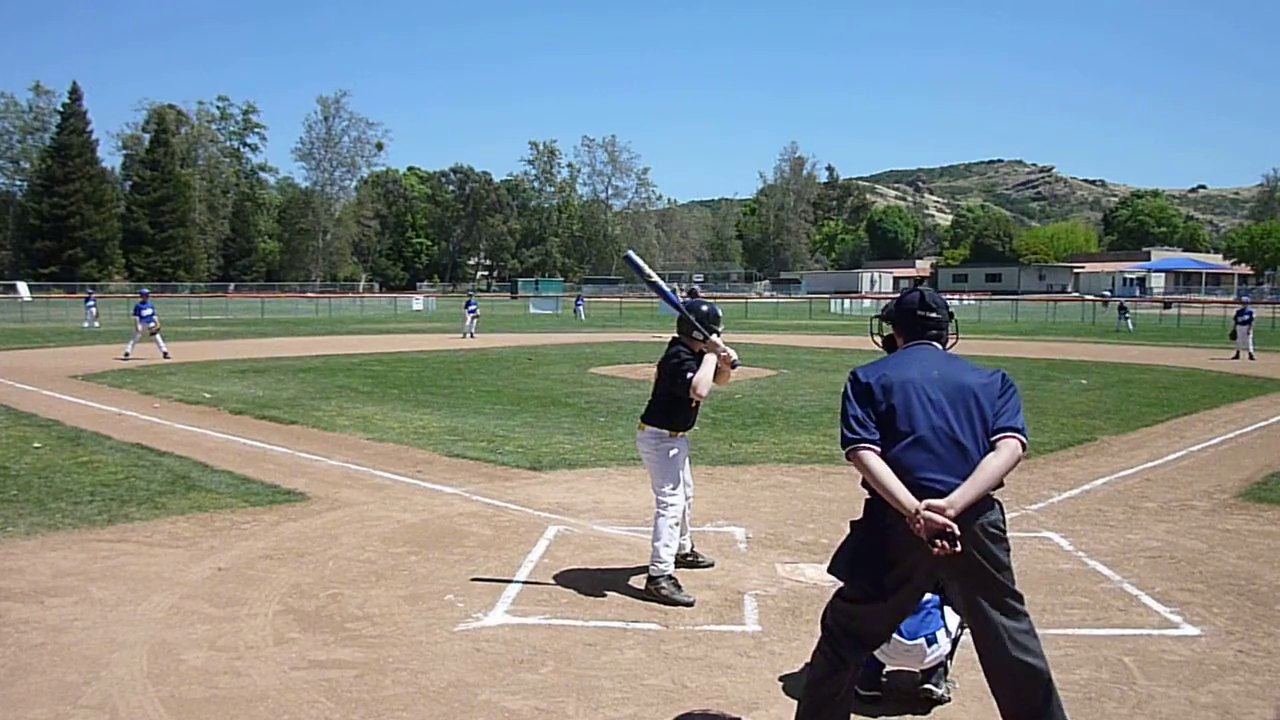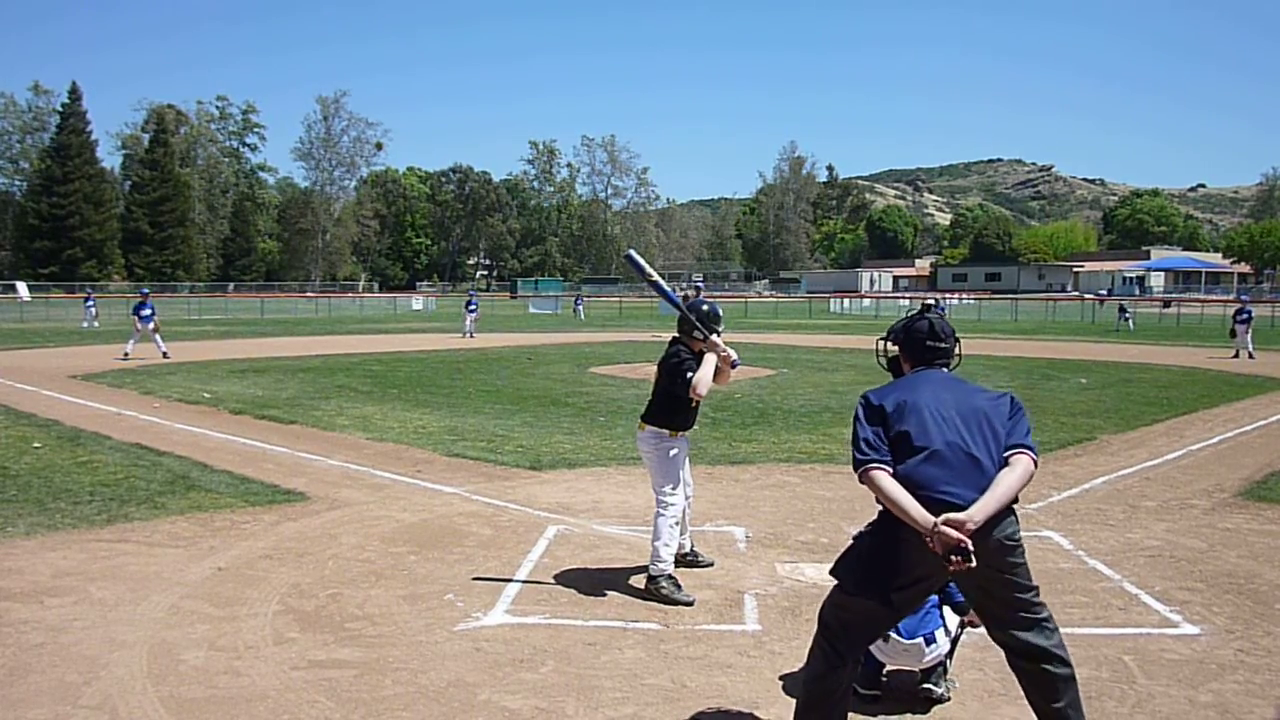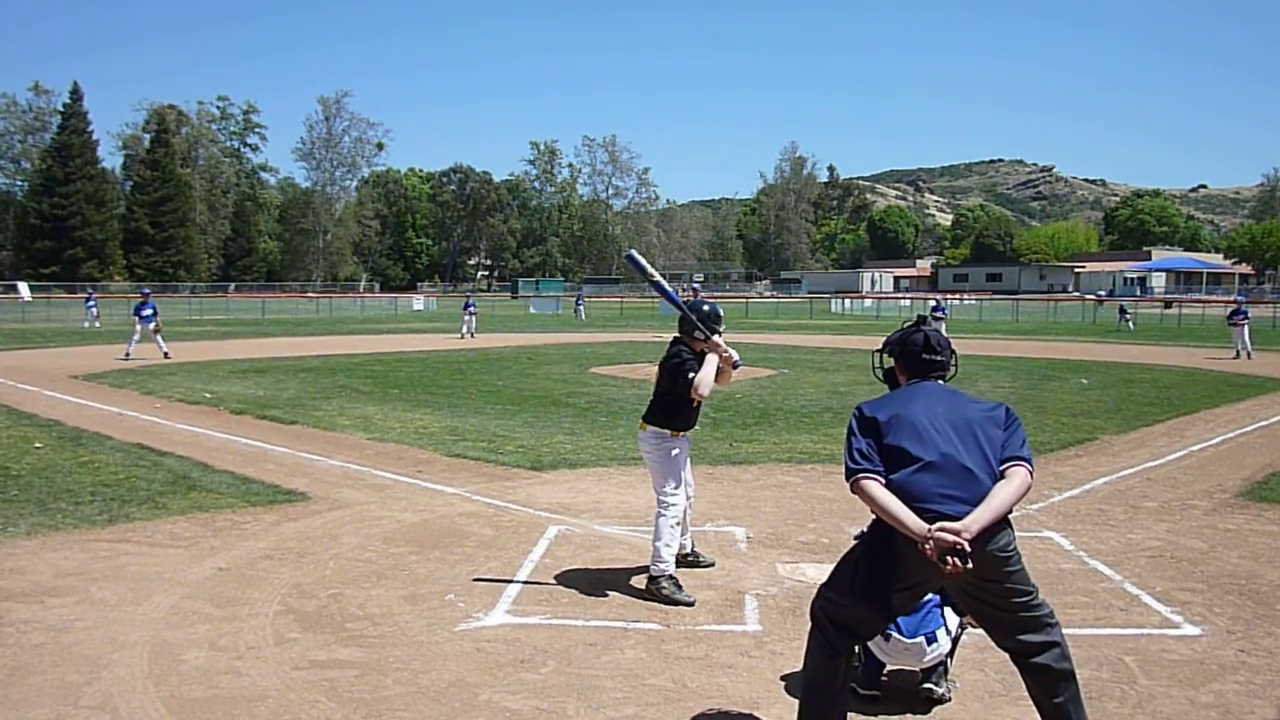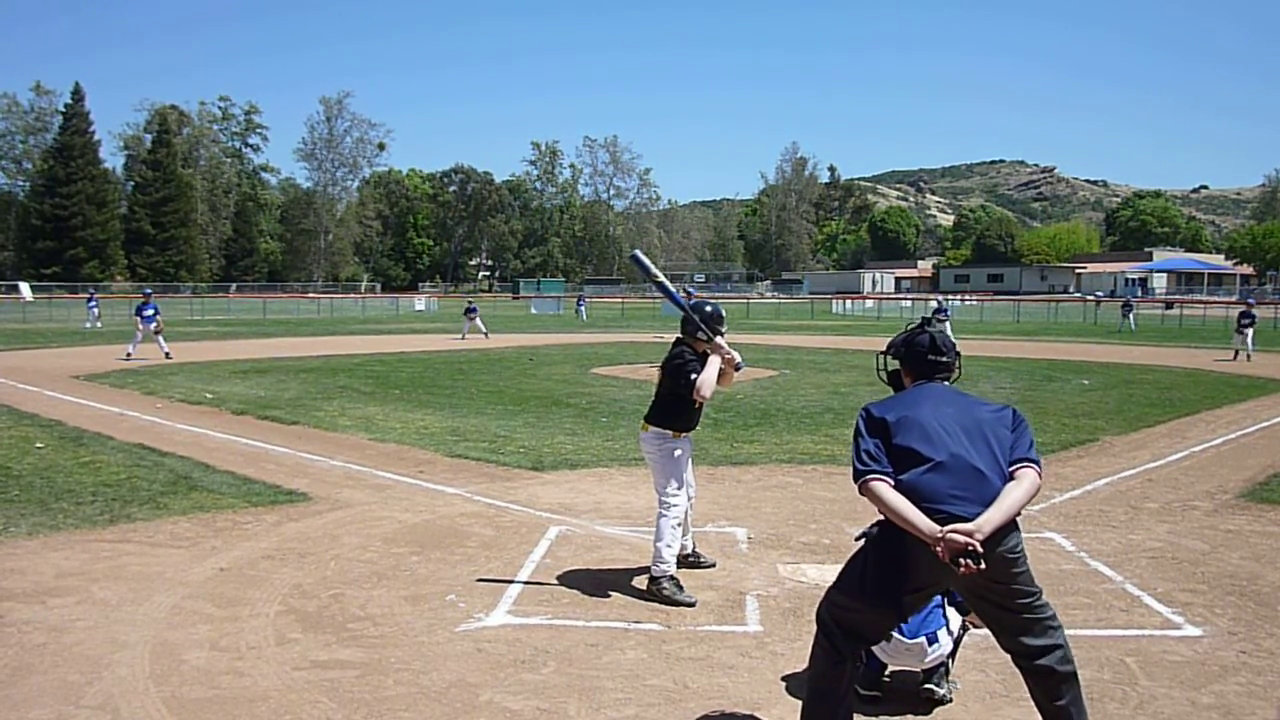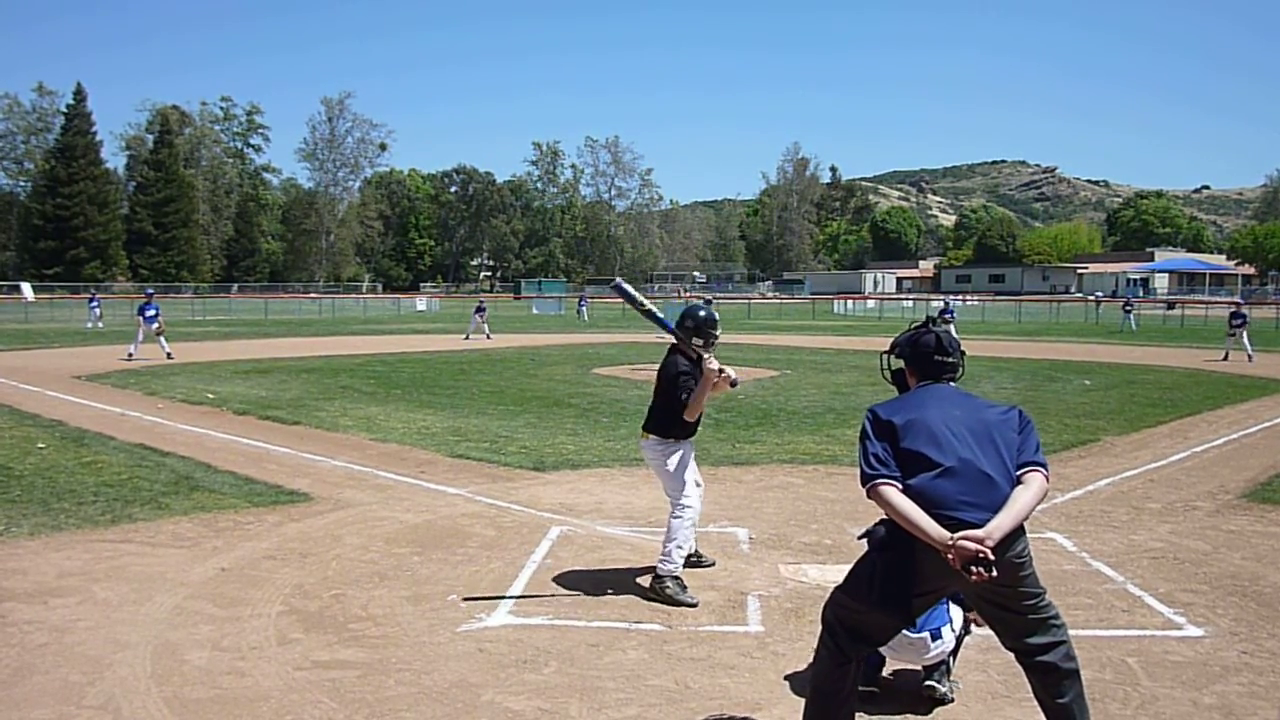
dt=0.7s
person 1, frame 1
left shoulder: (867, 377)
right shoulder: (993, 380)
left elbow: (863, 452)
right elbow: (1010, 447)
left wrist: (914, 513)
right wrist: (951, 507)
left hip: (894, 522)
right hip: (976, 520)
left knee: (844, 635)
right knee: (1012, 642)
person 1, frame 2
left shoulder: (877, 401)
right shoulder: (1001, 402)
left elbow: (874, 473)
right elbow: (1022, 463)
left wrist: (930, 527)
right wrist: (970, 521)
left hip: (908, 531)
right hip: (992, 531)
left knee: (840, 630)
right knee: (1034, 638)
person 1, frame 3
left shoulder: (872, 412)
right shoulder: (997, 412)
left elbow: (866, 483)
right elbow: (1018, 476)
left wrist: (923, 534)
right wrist: (967, 529)
left hip: (903, 539)
right hip: (987, 540)
left knee: (833, 621)
right knee: (1038, 637)
person 1, frame 4
left shoulder: (880, 413)
right shoulder: (1003, 413)
left elbow: (875, 485)
right elbow: (1028, 477)
left wrist: (935, 535)
right wrist: (979, 530)
left hip: (911, 540)
right hip: (995, 541)
left knee: (839, 626)
right knee: (1041, 641)
person 1, frame 5
left shoulder: (885, 414)
right shoulder: (1009, 415)
left elbow: (883, 489)
right elbow: (1035, 480)
left wrist: (945, 542)
right wrist: (988, 536)
left hip: (919, 542)
right hip: (1002, 543)
left knee: (843, 626)
right knee: (1045, 640)
person 2, frame 1
left shoulder: (694, 353)
right shoulder: (678, 358)
left elbow: (719, 380)
right elbow: (699, 390)
left wrist: (725, 363)
right wrist: (711, 353)
left hip: (674, 436)
right hip: (660, 438)
left knee: (684, 494)
right knee: (670, 501)
left ankle: (682, 550)
right ankle: (659, 577)
person 2, frame 2
left shoulder: (694, 353)
right shoulder: (678, 357)
left elbow: (720, 380)
right elbow: (699, 390)
left wrist: (725, 363)
right wrist: (712, 353)
left hip: (674, 436)
right hip: (660, 438)
left knee: (684, 494)
right knee: (670, 501)
left ankle: (681, 549)
right ankle: (659, 576)
person 2, frame 3
left shoulder: (696, 353)
right shoulder: (680, 357)
left elbow: (721, 380)
right elbow: (701, 390)
left wrist: (726, 363)
right wrist: (713, 353)
left hip: (676, 436)
right hip: (662, 438)
left knee: (685, 494)
right knee: (672, 501)
left ankle: (683, 550)
right ankle: (660, 577)
person 2, frame 4
left shoulder: (698, 354)
right shoulder: (682, 358)
left elbow: (722, 382)
right elbow: (703, 392)
left wrist: (729, 365)
right wrist: (716, 356)
left hip: (677, 437)
right hip: (663, 438)
left knee: (686, 494)
right knee: (673, 502)
left ankle: (684, 550)
right ankle: (660, 578)
person 2, frame 5
left shoulder: (693, 360)
right shoulder: (677, 368)
left elbow: (713, 388)
right elbow: (690, 413)
left wrist: (723, 378)
right wrist: (706, 380)
left hip: (678, 442)
right hip: (664, 445)
left knee: (694, 492)
right knee: (687, 504)
left ankle: (686, 550)
right ankle: (666, 577)
